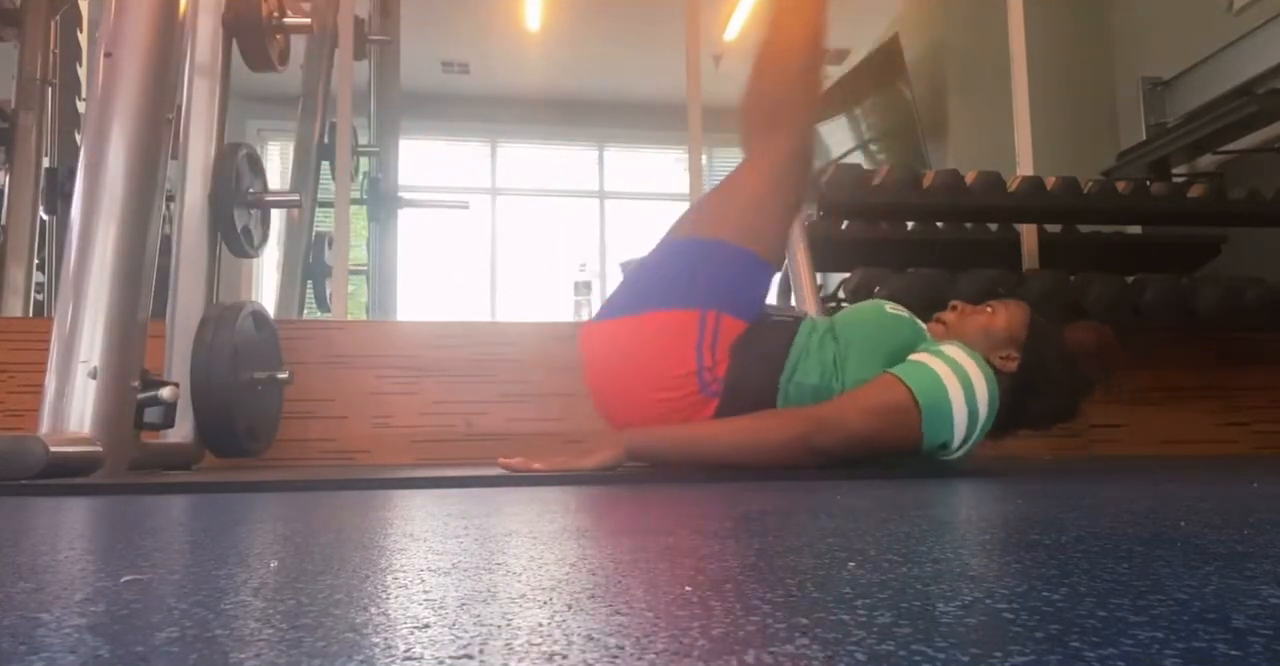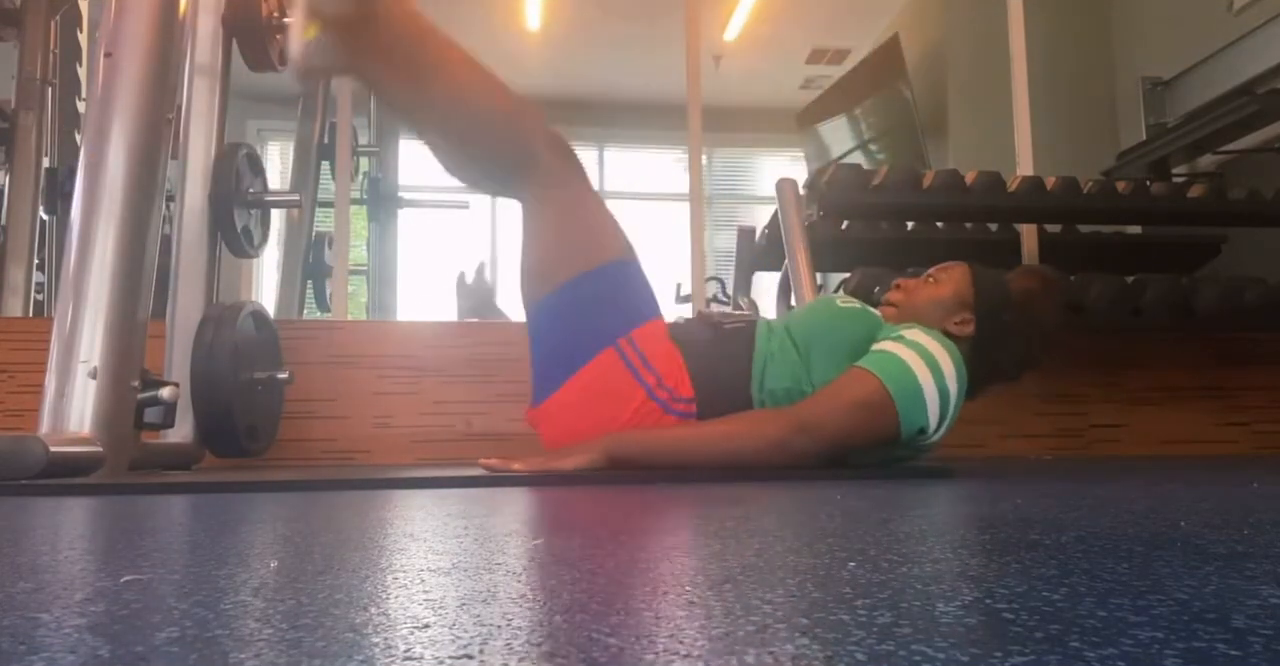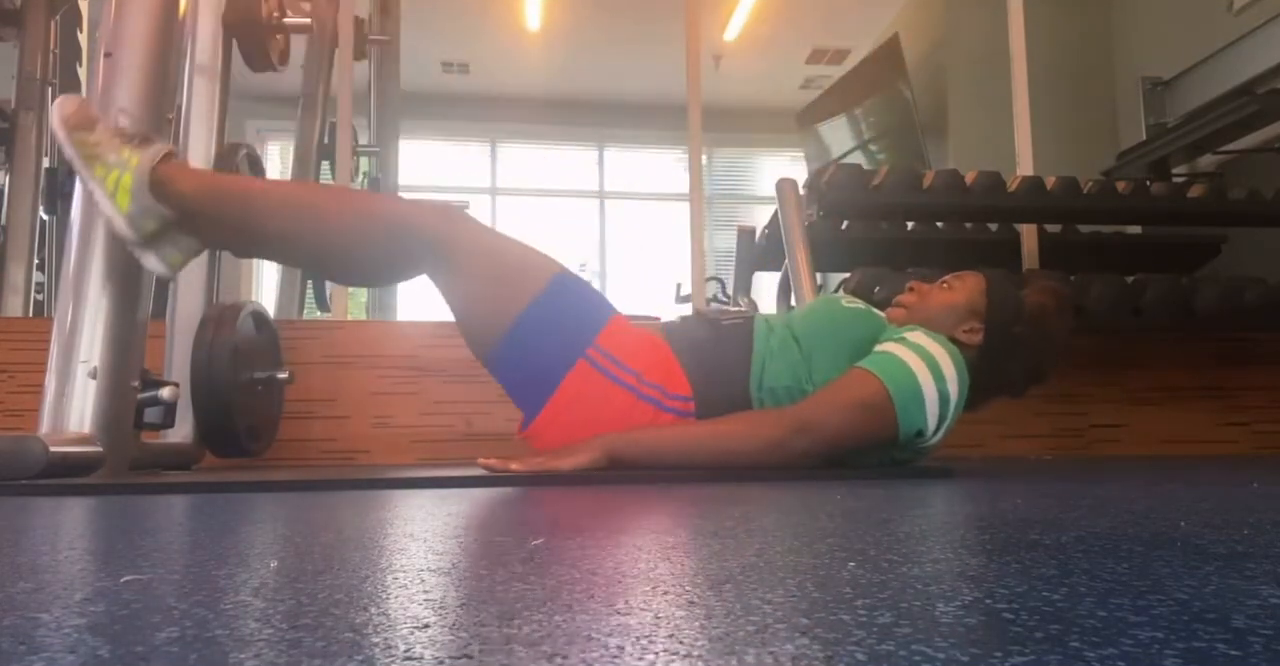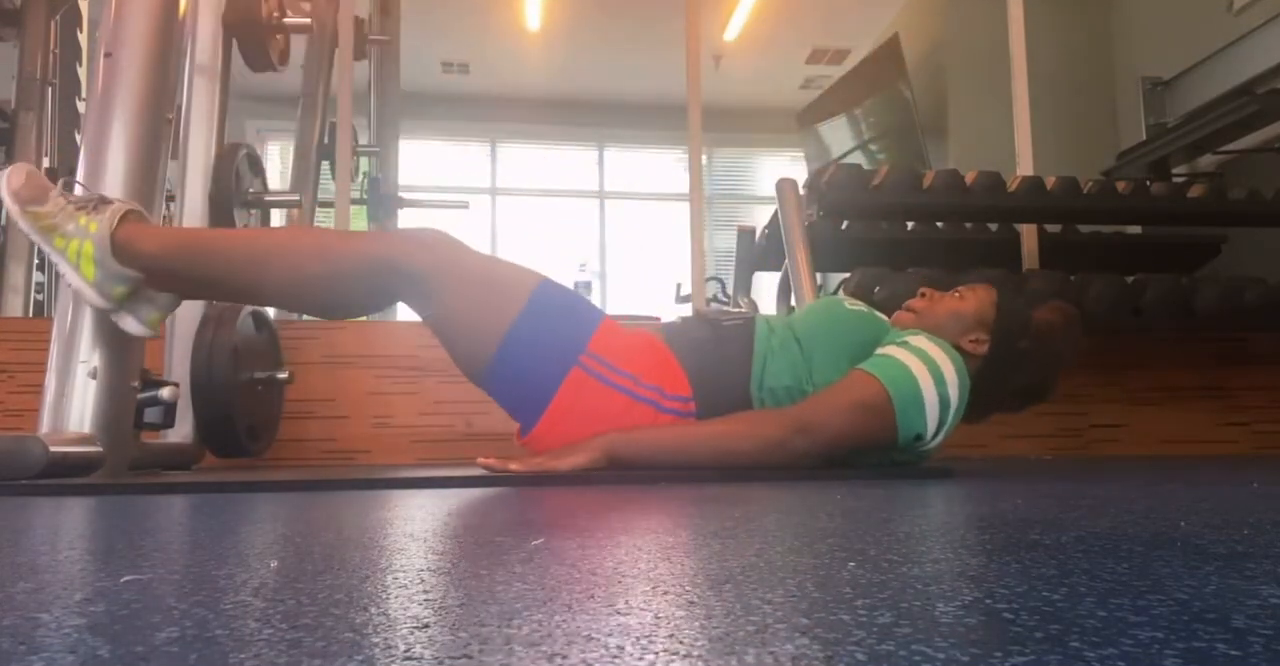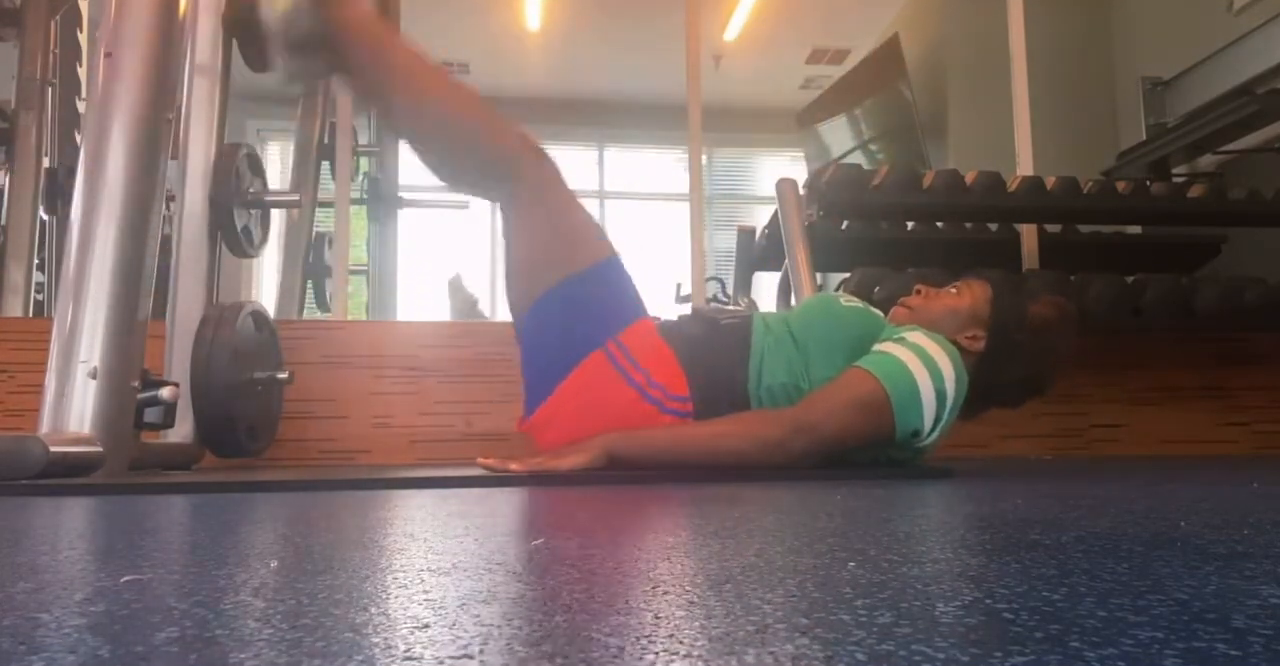
dt=0.5s
person 1, frame 1
left shoulder: (961, 379)
right shoulder: (945, 363)
left elbow: (820, 434)
left wrist: (629, 443)
right hip: (686, 366)
left knee: (783, 150)
person 1, frame 2
left shoulder: (927, 364)
right shoulder: (896, 346)
left elbow: (797, 435)
left wrist: (605, 450)
left hip: (635, 406)
right hip: (659, 378)
left knee: (543, 163)
person 1, frame 3
left shoulder: (926, 366)
right shoulder: (895, 346)
left elbow: (799, 433)
left wrist: (606, 447)
left hip: (648, 396)
right hip: (653, 377)
left knee: (431, 224)
right knee: (436, 232)
left ankle: (163, 186)
right ankle: (175, 201)
person 1, frame 4
left shoulder: (928, 371)
right shoulder: (897, 351)
left elbow: (799, 434)
left wrist: (604, 450)
left hip: (643, 402)
right hip: (652, 375)
left knee: (415, 254)
right knee: (423, 260)
left ankle: (127, 245)
right ankle: (143, 263)
person 1, frame 5
left shoulder: (929, 367)
right shoulder: (865, 347)
left elbow: (801, 431)
left wrist: (609, 445)
left hip: (645, 402)
right hip: (659, 383)
left knee: (524, 175)
